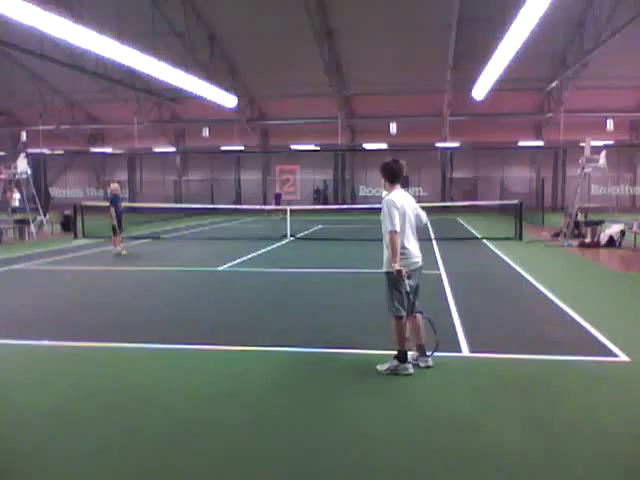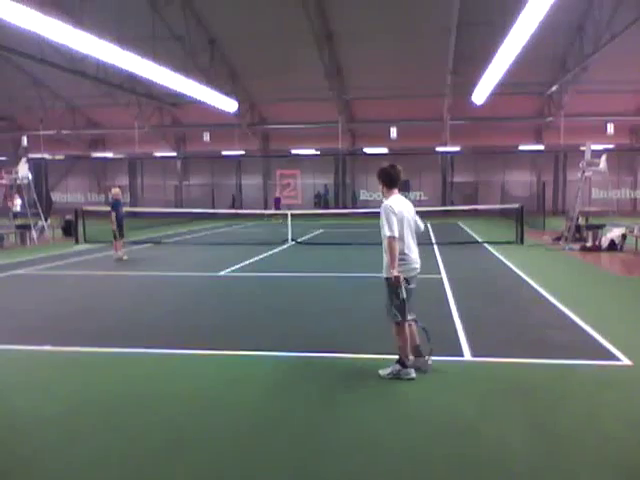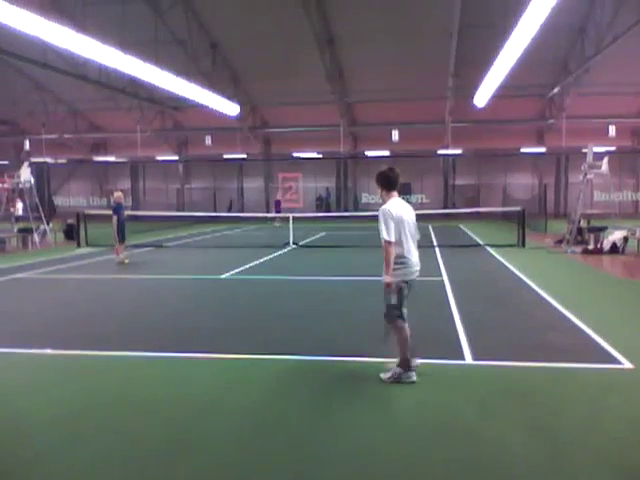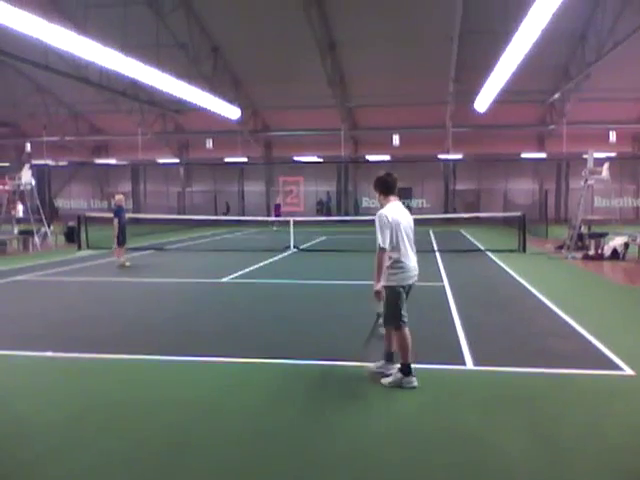
dt=0.1s
person 1, frame 1
left shoulder: (390, 200)
right shoulder: (409, 198)
left elbow: (394, 233)
right elbow: (423, 220)
left wrist: (395, 262)
left hip: (400, 263)
right hip: (414, 260)
left knee: (399, 313)
right knee: (413, 309)
left ankle: (402, 361)
right ankle: (422, 354)
person 1, frame 2
left shoulder: (388, 206)
right shoulder: (406, 203)
left elbow: (392, 239)
right elbow: (420, 228)
left wrist: (394, 268)
left hip: (399, 269)
right hip: (412, 265)
left knee: (398, 318)
right knee: (406, 314)
left ankle: (404, 366)
right ankle: (417, 356)
person 1, frame 3
left shoulder: (387, 209)
right shoulder: (407, 207)
left elbow: (389, 244)
left wrist: (387, 275)
left hip: (398, 271)
right hip: (411, 267)
left knee: (397, 319)
right knee: (397, 316)
left ankle: (405, 369)
right ankle: (406, 360)
person 1, frame 4
left shoulder: (383, 215)
right shoulder: (404, 211)
left elbow: (383, 251)
left wrist: (378, 281)
left hip: (395, 275)
right hip: (409, 271)
left knee: (398, 324)
right knee: (393, 321)
left ankle: (407, 374)
right ankle: (389, 362)
